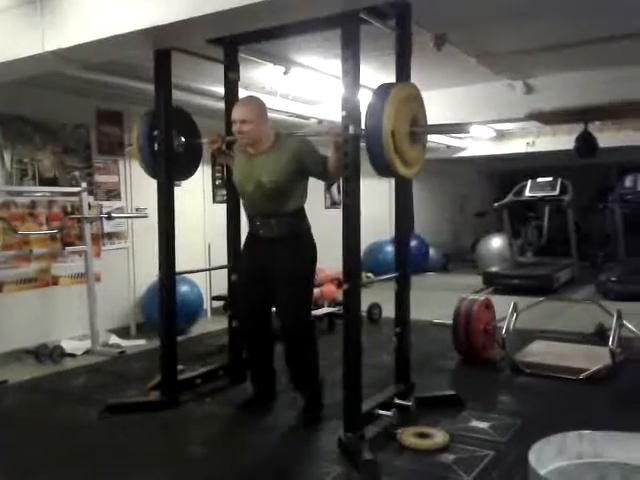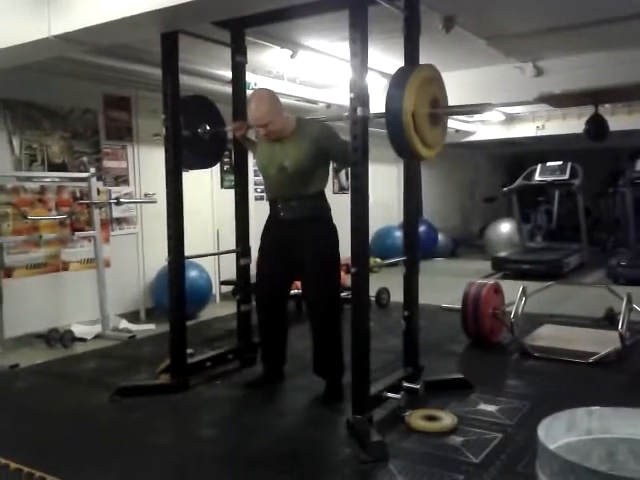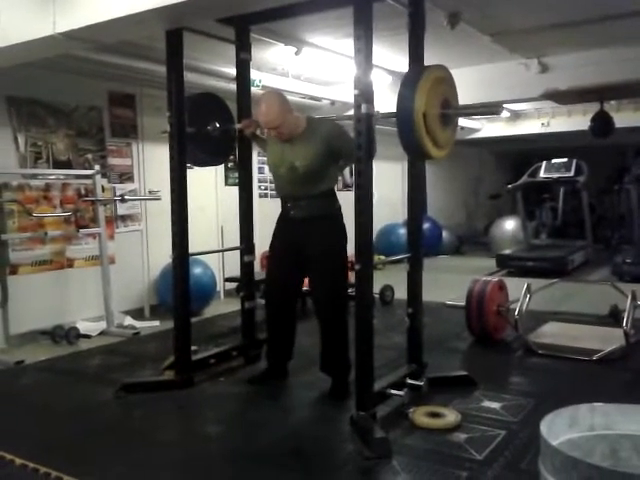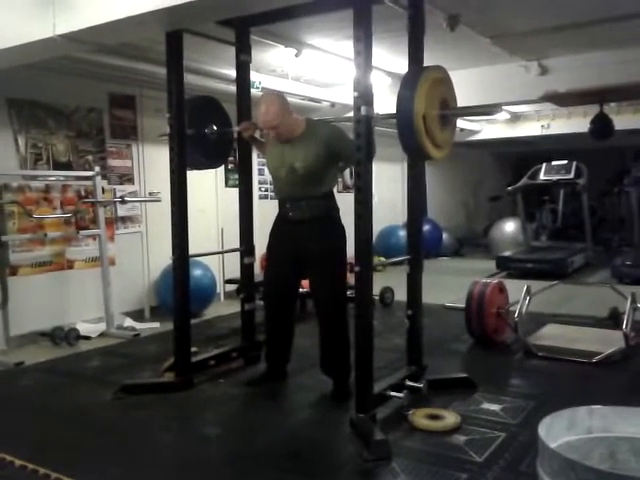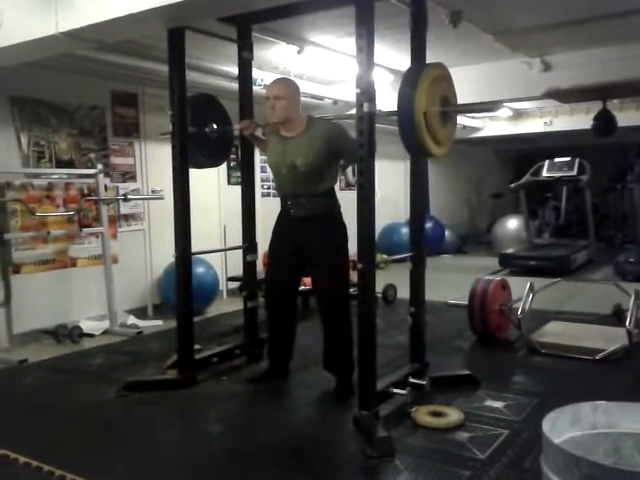
dt=1s
person 1, frame 1
left shoulder: (294, 147)
right shoulder: (239, 150)
left elbow: (330, 175)
left wrist: (337, 149)
right wrist: (220, 152)
left hip: (292, 241)
right hip: (256, 241)
left knee: (295, 323)
right knee: (251, 320)
left ankle: (312, 396)
right ankle: (263, 389)
person 1, frame 2
left shoulder: (316, 133)
right shoulder: (262, 137)
left elbow: (350, 159)
right wrist: (243, 139)
left hip: (313, 223)
right hip: (277, 223)
left knee: (322, 304)
right knee: (267, 299)
left ankle: (332, 378)
right ankle: (272, 368)
person 1, frame 3
left shoulder: (326, 132)
right shoulder: (272, 136)
left elbow: (360, 154)
left wrist: (351, 147)
right wrist: (253, 136)
left hip: (323, 221)
right hip: (288, 220)
left knee: (329, 302)
right knee: (276, 296)
left ankle: (339, 375)
right ankle: (276, 364)
person 1, frame 4
left shoulder: (325, 134)
right shoulder: (271, 137)
left elbow: (359, 156)
left wrist: (333, 171)
right wrist: (251, 138)
left hip: (321, 223)
right hip: (285, 222)
left knee: (329, 303)
right knee: (275, 298)
left ankle: (339, 377)
right ankle: (275, 366)
person 1, frame 5
left shoulder: (326, 131)
right shoulder: (272, 133)
left elbow: (359, 154)
left wrist: (335, 168)
right wrist: (251, 137)
left hip: (323, 221)
right hip: (288, 220)
left knee: (332, 301)
right knee: (276, 295)
left ankle: (342, 375)
right ankle: (278, 364)
